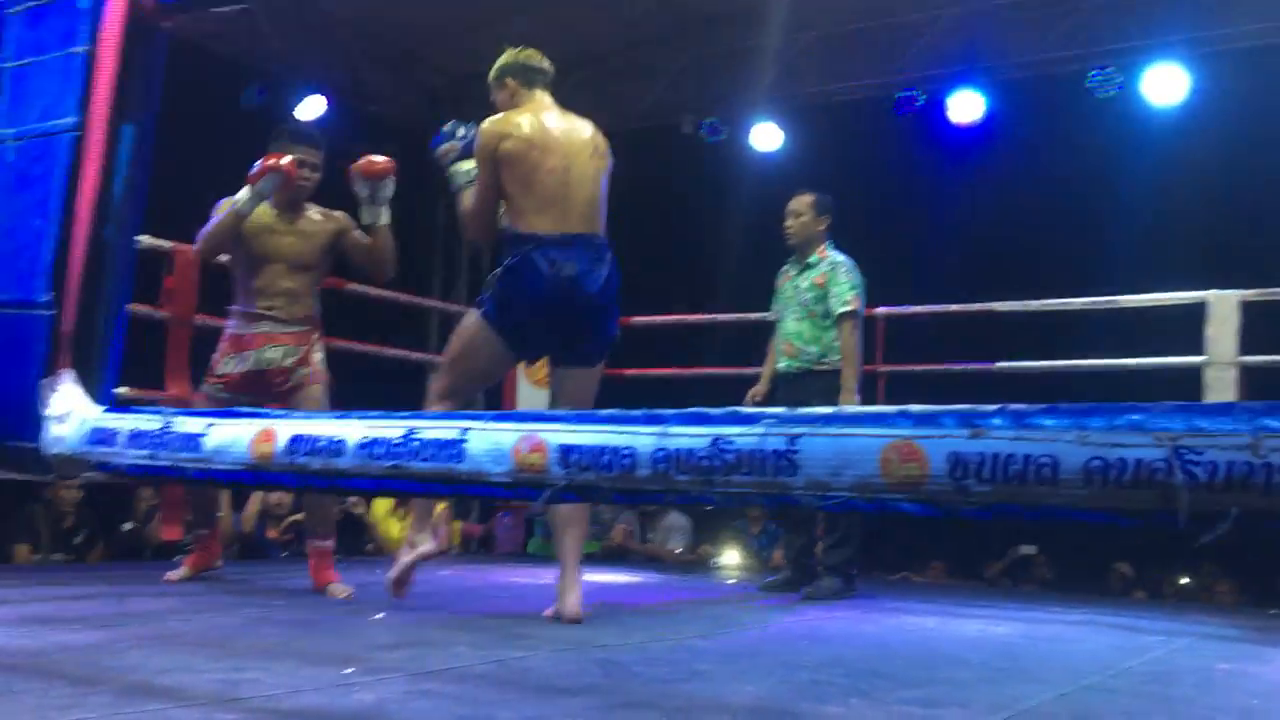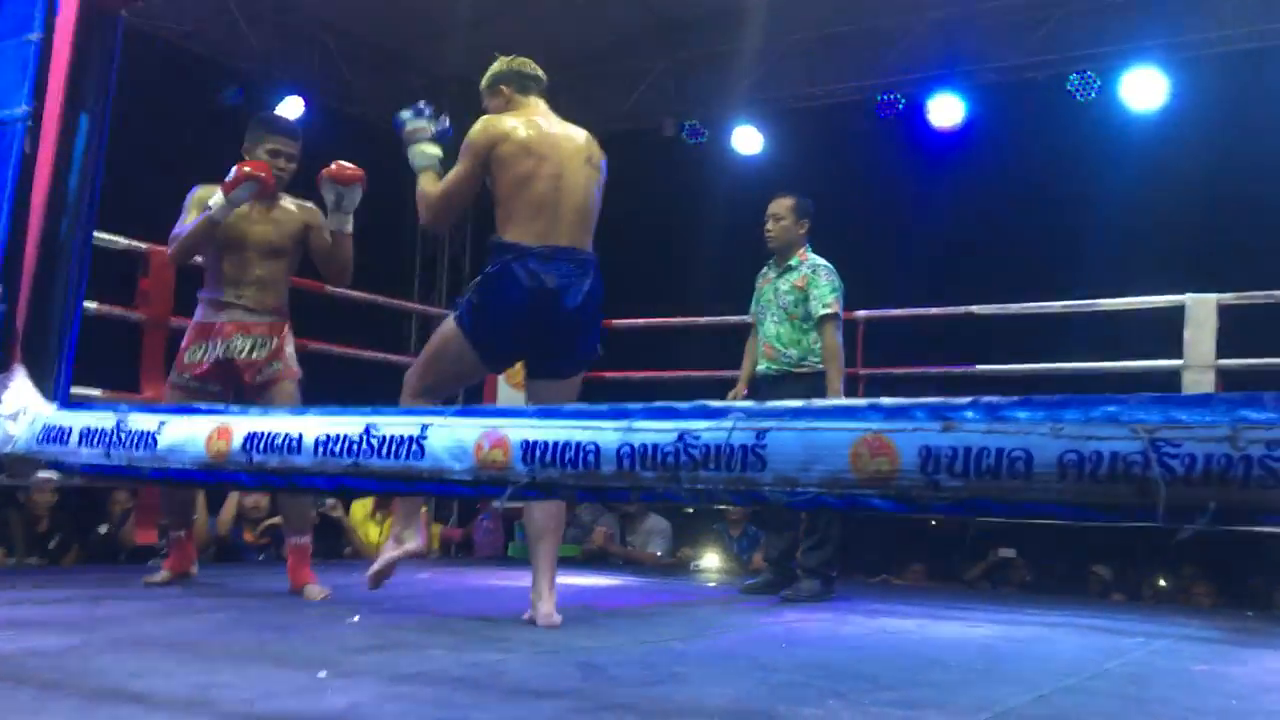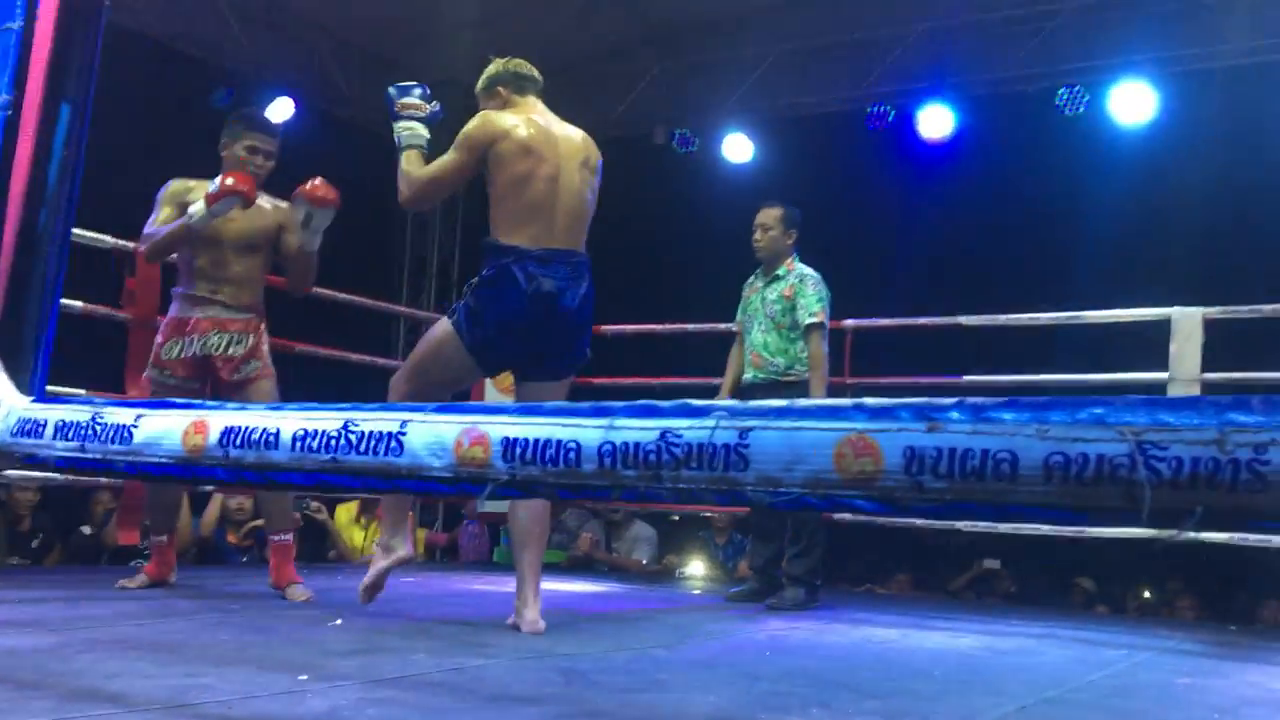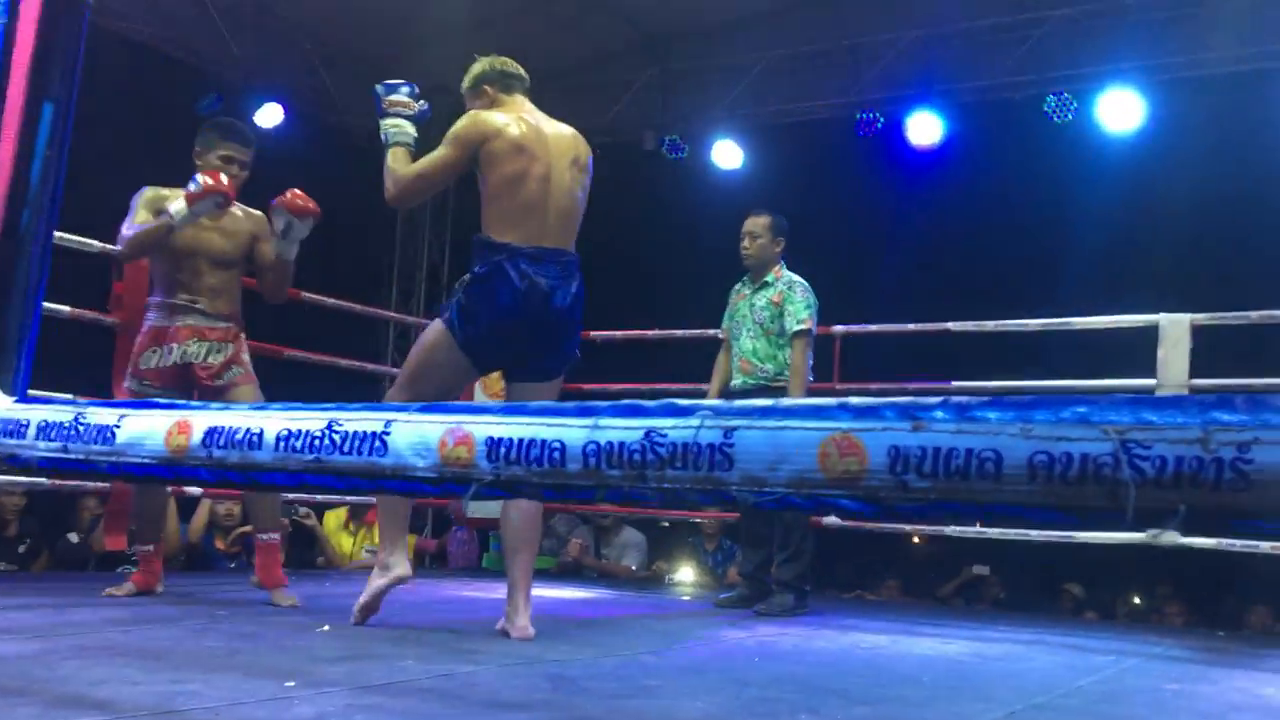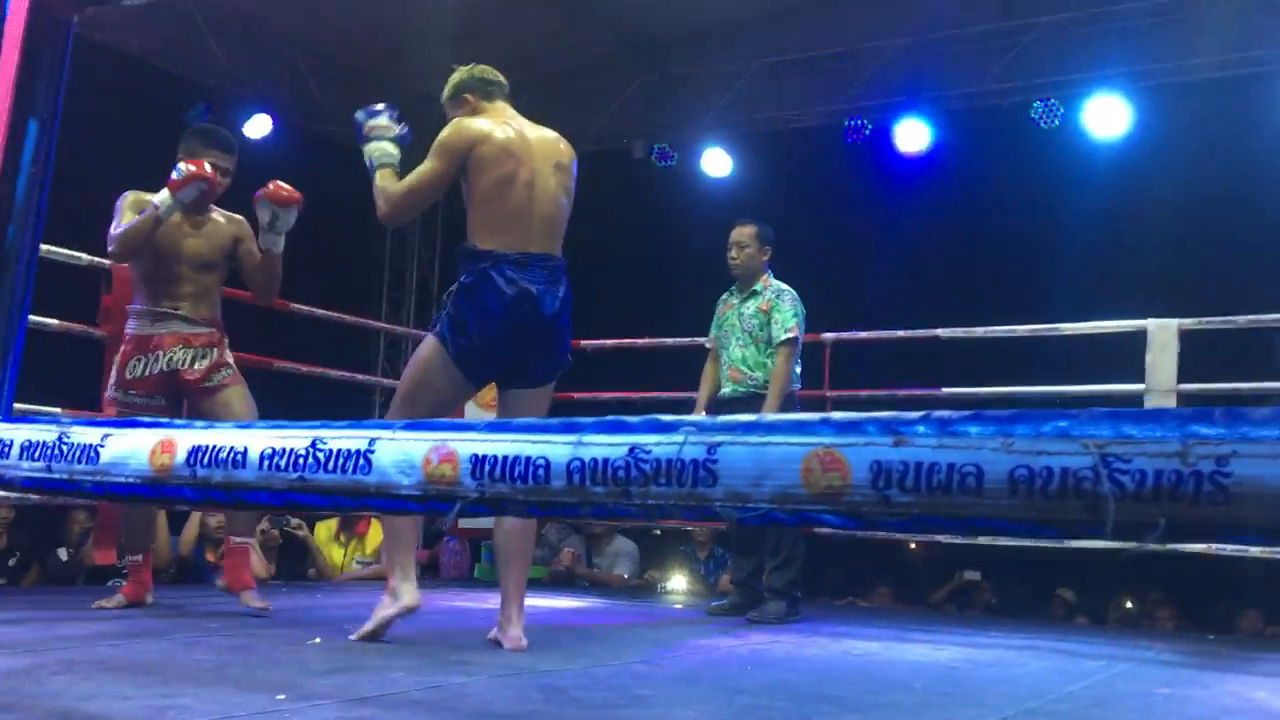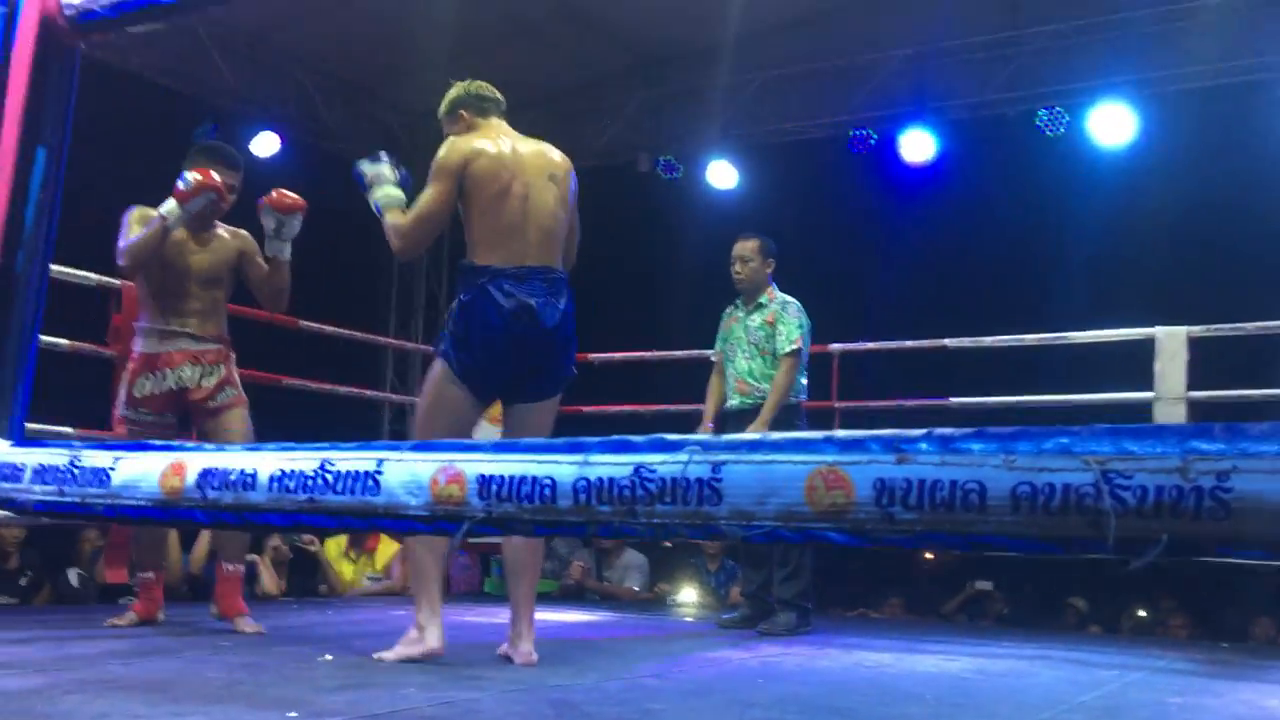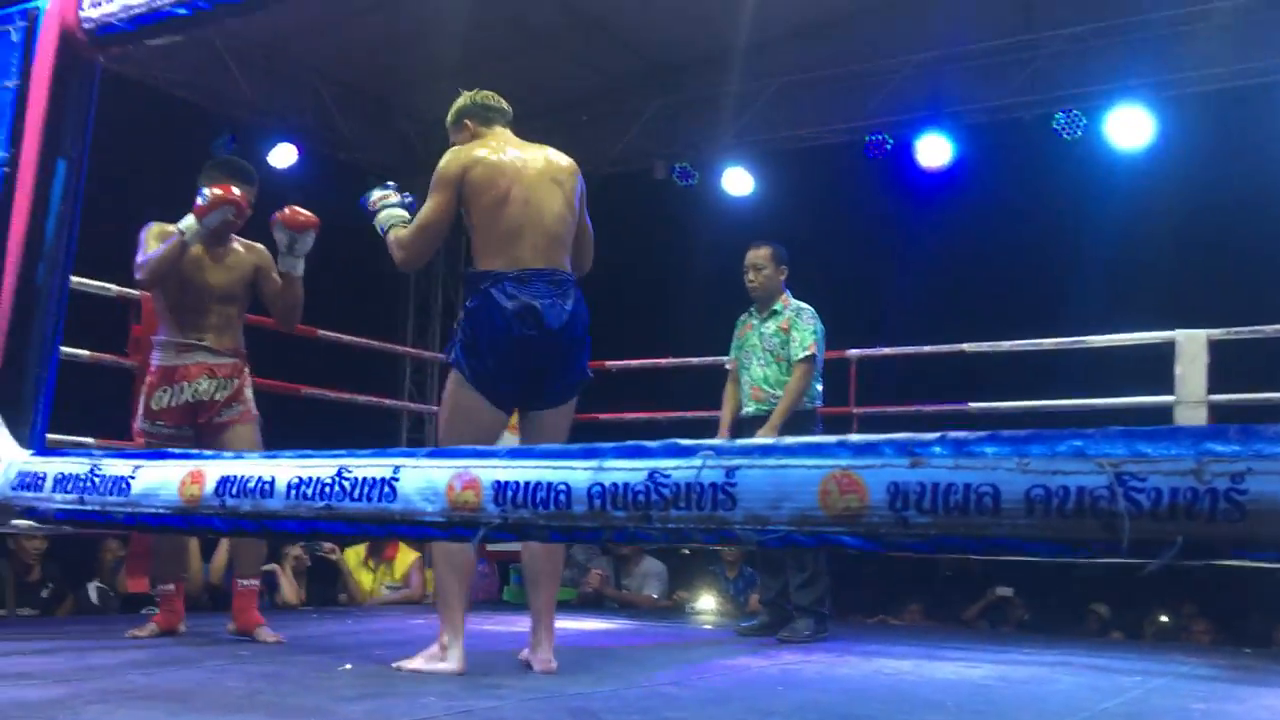
dt=0.1s
person 1, frame 1
left shoulder: (501, 128)
right shoulder: (594, 135)
left elbow: (476, 227)
left wrist: (464, 165)
left hip: (534, 275)
right hip: (598, 279)
left knee: (448, 388)
left ankle: (425, 528)
right ankle: (569, 590)
person 1, frame 2
left shoulder: (494, 130)
right shoulder: (591, 146)
left elbow: (433, 214)
left wrist: (422, 149)
left hip: (514, 284)
right hip: (579, 292)
left knee: (419, 387)
left ankle: (405, 528)
right ankle: (545, 597)
person 1, frame 3
left shoulder: (492, 127)
right shoulder: (588, 147)
left elbow: (413, 195)
left wrist: (409, 129)
left hip: (507, 287)
right hip: (572, 294)
left knee: (406, 394)
left ankle: (394, 542)
right ankle: (528, 604)
person 1, frame 4
left shoulder: (483, 126)
right shoulder: (579, 145)
left elbow: (399, 192)
left wrist: (396, 126)
left hip: (500, 285)
right hip: (562, 293)
left knee: (401, 405)
left ankle: (392, 553)
right ankle: (519, 610)
person 1, frame 5
left shoulder: (466, 133)
right shoulder: (563, 149)
left elbow: (394, 208)
left wrist: (381, 146)
left hip: (488, 294)
right hip: (550, 300)
left knee: (403, 430)
left ankle: (401, 586)
right ankle: (512, 620)
person 1, frame 6
left shoulder: (462, 151)
right shoulder: (560, 162)
left elbow: (406, 242)
left wrist: (383, 190)
left hip: (489, 309)
right hip: (553, 313)
left ankle: (427, 624)
right ankle: (522, 635)
person 1, frame 7
left shoulder: (463, 160)
right shoulder: (566, 167)
left elbow: (408, 254)
left wrist: (388, 210)
left hip: (497, 315)
right hip: (564, 316)
left ankle: (450, 644)
right ankle: (542, 641)
person 2, frame 1
left shoulder: (332, 223)
right shoulder: (237, 206)
left elbow: (383, 271)
right elbow: (204, 248)
left wrist: (379, 209)
right wrist: (249, 196)
left hip: (299, 347)
right hip: (242, 343)
left ankle: (323, 567)
right ankle: (203, 551)
person 2, frame 2
left shoulder: (304, 214)
right shoulder: (207, 197)
left elbow: (340, 275)
right elbow: (177, 251)
left wrist: (342, 217)
right wrist: (223, 204)
left hip: (268, 338)
right hip: (210, 331)
left ankle: (301, 567)
right ankle: (180, 554)
person 2, frame 3
left shoulder: (277, 212)
right shoulder: (183, 191)
left elbow: (300, 284)
right elbow: (149, 248)
left wrist: (310, 234)
right wrist: (201, 213)
left hip: (244, 335)
right hip: (185, 328)
left ankle: (284, 568)
right ankle: (161, 561)
person 2, frame 4
left shoulder: (253, 222)
right shoulder: (157, 198)
left elbow: (276, 293)
right elbow: (126, 250)
left wrist: (288, 244)
right wrist: (181, 212)
left hip: (223, 344)
right hip: (163, 337)
left ankle: (271, 569)
right ankle: (147, 570)
person 2, frame 5
left shoulder: (233, 225)
right shoulder: (138, 203)
left elbow: (266, 291)
right elbow: (117, 247)
left wrist: (275, 236)
right wrist: (168, 200)
left hip: (207, 349)
right hip: (146, 345)
left ankle: (238, 570)
right ankle: (137, 582)
person 2, frame 6
left shoulder: (238, 241)
right shoulder: (144, 218)
left elbow: (275, 302)
right elbow: (128, 261)
left wrist: (280, 245)
right wrist: (175, 209)
left hip: (214, 366)
right hip: (154, 362)
left ankle: (231, 596)
right ankle: (148, 599)
person 2, frame 7
left shoulder: (254, 255)
right shoulder: (162, 234)
left elbow: (288, 317)
right elbow: (146, 275)
left wrist: (293, 260)
right wrist: (195, 226)
left hip: (229, 380)
right hip: (171, 376)
left ankle: (247, 610)
right ankle: (169, 610)
person 3, frame 1
left shoulder: (838, 268)
right shoulder: (787, 272)
left elbow: (849, 331)
left wrist: (849, 392)
right wrist: (764, 381)
left hip: (825, 383)
right hip: (790, 384)
left ankle: (838, 572)
right ankle: (800, 566)
person 3, frame 2
left shoulder: (817, 271)
right shoulder: (765, 275)
left elbow: (830, 334)
left wrist: (835, 392)
right wrist: (742, 383)
left hip: (805, 385)
right hip: (769, 386)
left ankle: (818, 574)
right ankle: (780, 568)
person 3, frame 3
left shoulder: (806, 281)
right shoulder: (752, 284)
left elbow: (816, 343)
left wrist: (817, 400)
right wrist: (726, 392)
left hip: (791, 394)
right hip: (755, 395)
left ankle: (802, 582)
right ankle: (765, 576)
person 3, frame 4
left shoulder: (793, 289)
right shoulder: (738, 291)
left elbow: (800, 350)
right elbow: (727, 349)
left wrist: (796, 403)
right wrist: (712, 398)
left hip: (776, 399)
right hip: (742, 400)
left ankle: (791, 588)
right ankle: (754, 582)
person 3, frame 5
left shoulder: (781, 297)
right shoulder: (725, 302)
left elbow: (785, 358)
right elbow: (714, 359)
left wrist: (770, 411)
right wrist: (701, 408)
left hip: (768, 409)
right hip: (731, 409)
left ankle: (783, 595)
right ankle: (746, 590)
person 3, frame 6
left shoulder: (786, 309)
right shoulder: (730, 315)
left elbow: (788, 370)
right elbow: (719, 372)
left wrist: (763, 423)
right wrist: (708, 423)
left hip: (775, 421)
right hip: (736, 422)
left ankle: (793, 607)
right ankle: (756, 602)
person 3, frame 7
left shoulder: (800, 315)
right shoulder: (744, 323)
left elbow: (801, 375)
right elbow: (734, 380)
left wrist: (773, 426)
right wrist: (724, 431)
left hip: (791, 426)
right hip: (752, 428)
left ankle: (810, 613)
right ankle: (775, 610)
